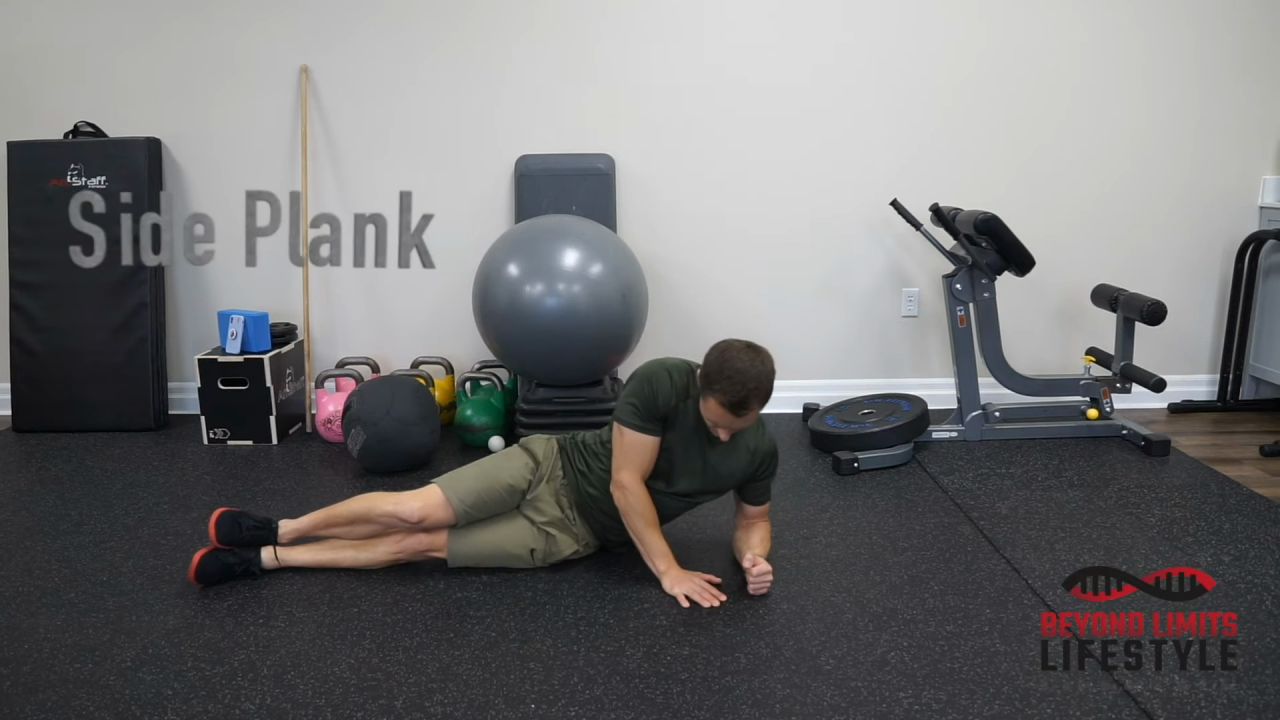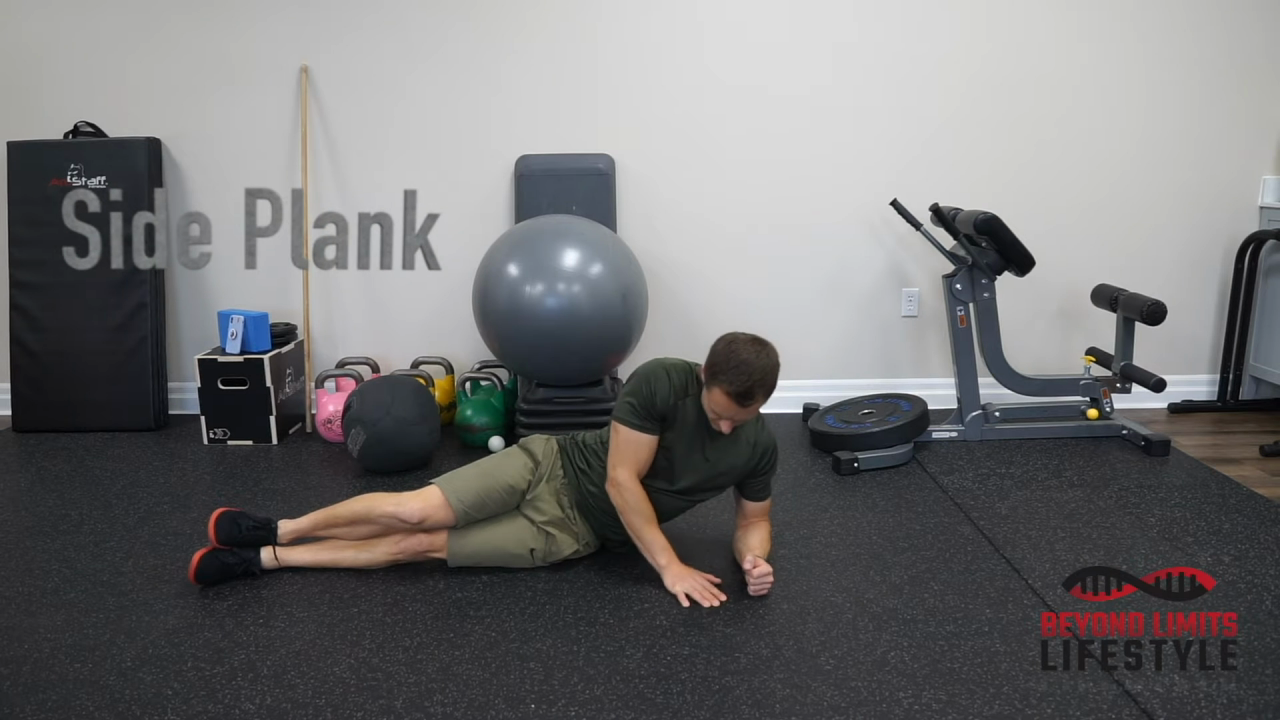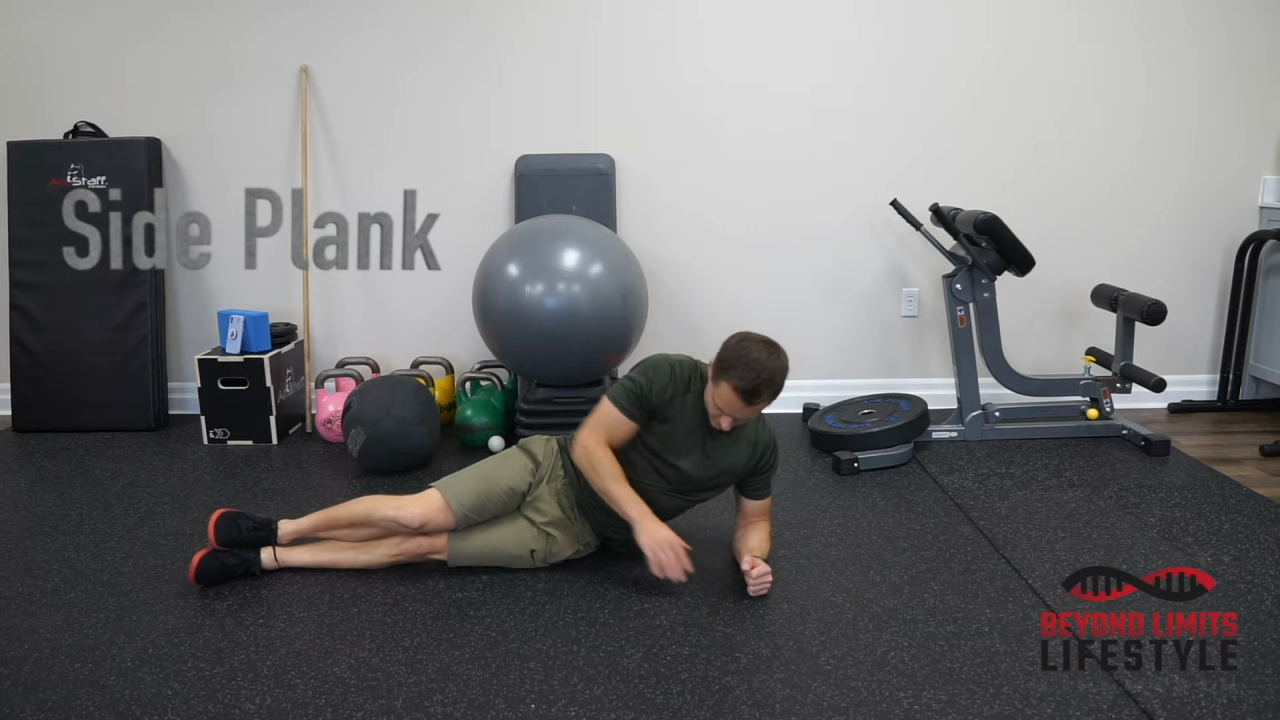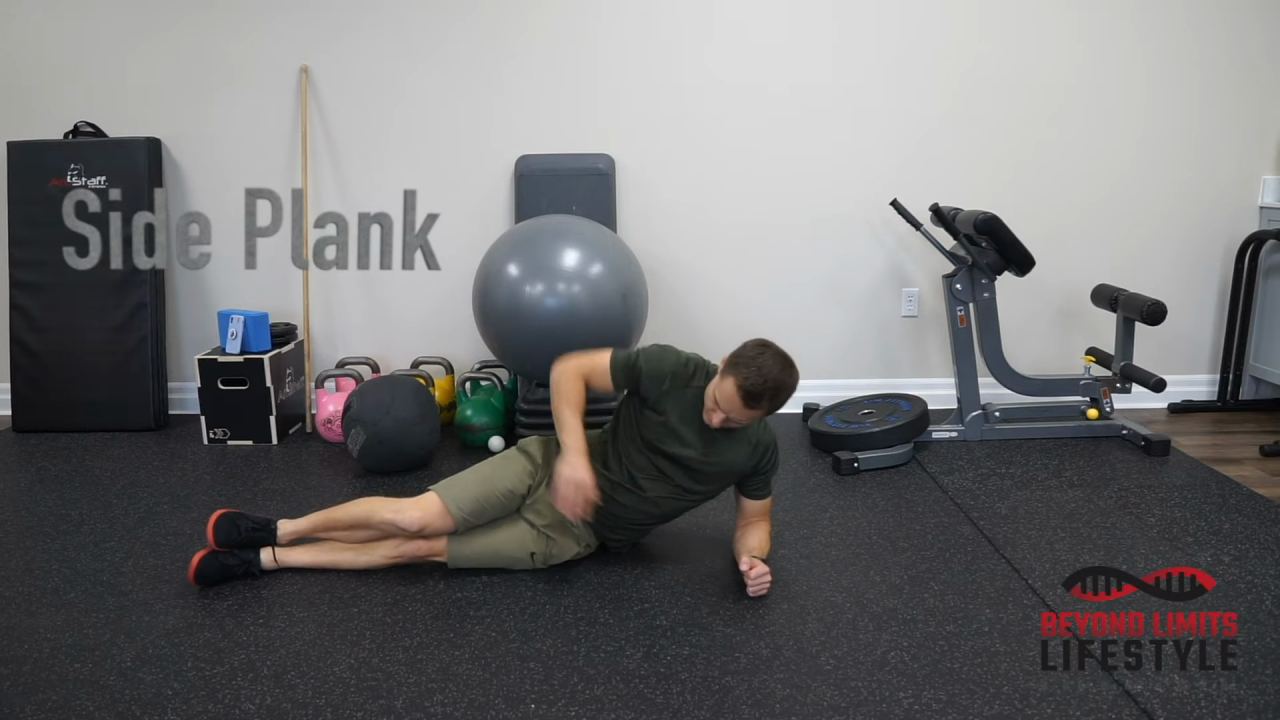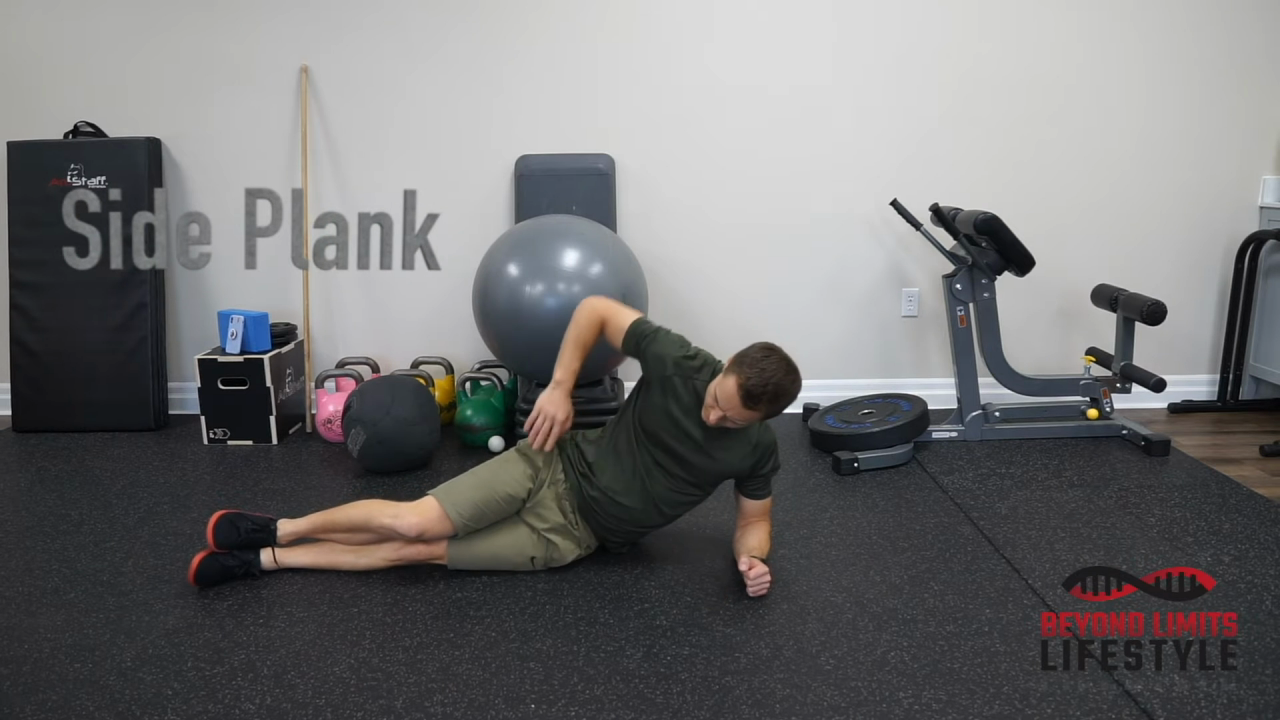
dt=0.2s
person 1, frame 1
left shoulder: (759, 451)
right shoulder: (662, 381)
left elbow: (753, 519)
right elbow: (626, 483)
left wrist: (754, 558)
right wrist: (668, 570)
left hip: (574, 531)
right hip: (552, 466)
left knee: (420, 546)
right knee: (415, 510)
left ankle: (264, 560)
right ankle: (279, 529)
person 1, frame 2
left shoulder: (758, 447)
right shoulder: (662, 381)
left elbow: (753, 518)
right elbow: (621, 479)
left wrist: (755, 559)
right wrist: (668, 564)
left hip: (573, 534)
right hip: (553, 467)
left knee: (421, 547)
right knee: (416, 512)
left ankle: (264, 560)
right ankle: (280, 530)
person 1, frame 3
left shoulder: (758, 447)
right shoulder: (666, 376)
left elbow: (754, 518)
right elbow: (590, 444)
left wrist: (753, 558)
right wrist: (646, 523)
left hip: (574, 532)
right hip: (556, 471)
left knee: (422, 546)
right knee: (416, 514)
left ankle: (265, 560)
right ankle: (280, 530)
person 1, frame 4
left shoulder: (758, 450)
right shoulder: (671, 370)
left elbow: (753, 519)
right elbow: (570, 370)
left wrist: (753, 559)
right wrist: (572, 451)
left hip: (579, 537)
right hip: (550, 479)
left knee: (420, 550)
right knee: (415, 517)
left ankle: (264, 561)
right ankle: (279, 530)
person 1, frame 5
left shoulder: (757, 448)
right shoulder: (679, 363)
left elbow: (753, 518)
right elbow: (595, 308)
left wrist: (752, 558)
right wrist: (559, 389)
left hip: (572, 536)
right hip: (553, 471)
left knee: (419, 550)
right knee: (414, 522)
left ankle: (263, 562)
right ankle: (277, 530)
